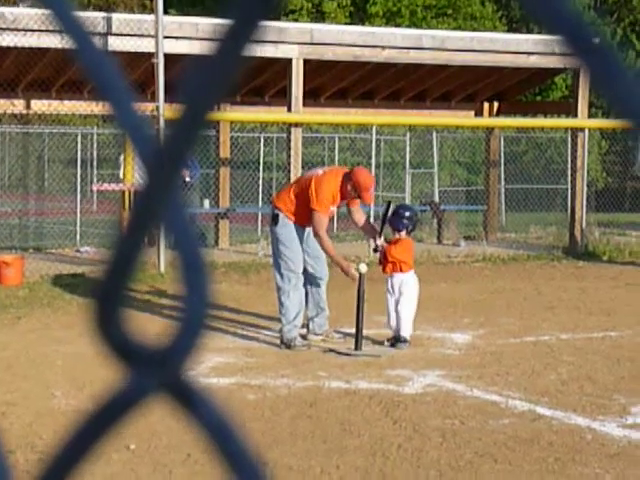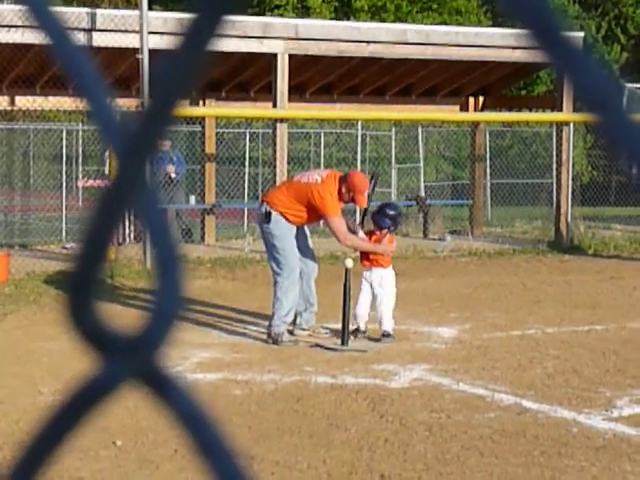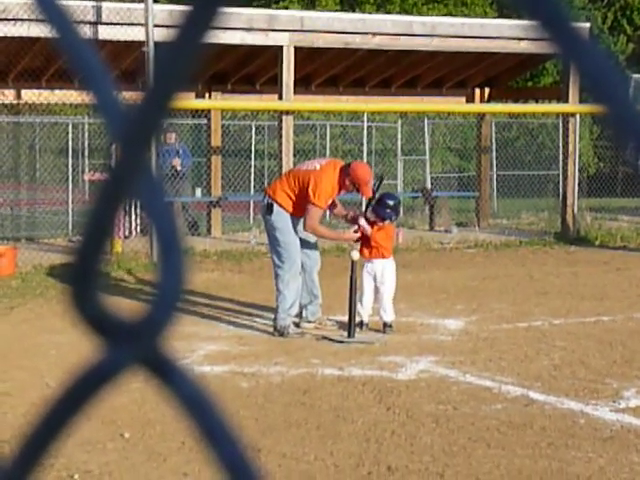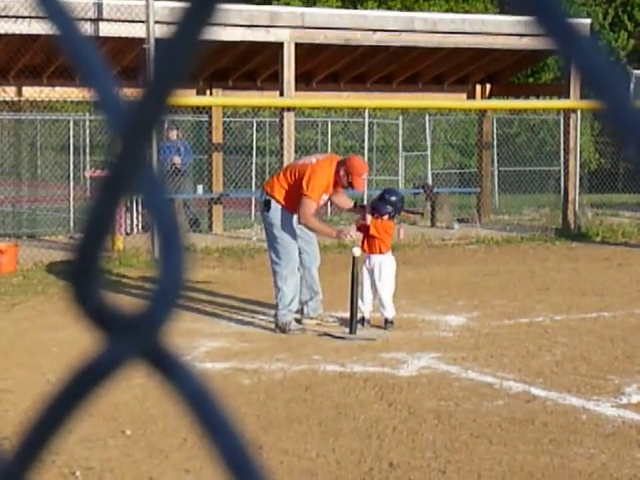
dt=1s
person 1, frame 1
left shoulder: (350, 182)
right shoulder: (325, 187)
left elbow: (358, 215)
right elbow: (320, 233)
left wrist: (379, 238)
right wrist: (342, 263)
left hip: (309, 221)
right hip: (287, 219)
left knee: (317, 274)
right knee: (292, 276)
left ankle: (318, 328)
right ankle: (289, 335)
person 1, frame 2
left shoulder: (339, 181)
right shoulder: (325, 192)
left elbow: (337, 218)
right elbow: (344, 238)
left wrist: (360, 238)
right wrist: (378, 248)
left hip: (293, 216)
right hip: (275, 215)
left knee: (308, 268)
right knee: (289, 272)
left ankle: (304, 323)
right ankle: (277, 330)
person 1, frame 3
left shoulder: (341, 170)
right shoulder: (324, 181)
left elbow: (331, 199)
right elbow: (310, 226)
left wrist: (347, 216)
right wrist: (343, 236)
left hip: (298, 209)
right hip: (279, 208)
left knee: (311, 262)
right knee: (290, 264)
left ankle: (310, 315)
right ankle: (283, 323)
person 1, frame 4
left shoulder: (338, 168)
right shoulder: (319, 174)
left elbow: (337, 195)
right elbow: (304, 217)
left wrist: (359, 208)
right wrist: (335, 233)
left hip: (298, 206)
right hip: (277, 204)
left knee: (310, 259)
right knee: (288, 262)
left ankle: (311, 311)
right ankle: (284, 320)
person 2, frame 1
left shoulder: (406, 242)
right shoulder: (392, 242)
left elbow: (392, 252)
right elbow: (384, 261)
left wrist: (383, 244)
right wrist: (382, 250)
left hip: (406, 280)
right hip: (392, 279)
left knee: (404, 309)
right knee: (392, 309)
left ankle: (404, 336)
right ankle: (396, 334)
person 2, frame 2
left shoulder: (388, 238)
right shoulder: (369, 234)
left elbow: (375, 252)
left wrist: (364, 239)
left hip: (384, 275)
right hip: (368, 273)
left knee: (384, 304)
right knee: (362, 302)
left ankle: (387, 330)
right ankle: (361, 327)
person 2, frame 3
left shoulder: (388, 228)
right shoulder: (370, 225)
left elbow: (374, 237)
left wrist: (364, 225)
right wrist: (360, 224)
left hip: (384, 265)
right hip: (369, 264)
left knee: (385, 295)
right knee: (366, 294)
left ankle: (387, 321)
right ankle: (363, 320)
person 2, frame 4
left shoulder: (387, 224)
right shoulder: (375, 220)
left elbow: (369, 222)
right elbow: (360, 225)
left wrist: (368, 213)
right wrist: (366, 214)
left hip: (383, 261)
right hip: (369, 259)
left knee: (384, 291)
right knee: (366, 290)
left ankle: (389, 317)
right ankle: (365, 316)
